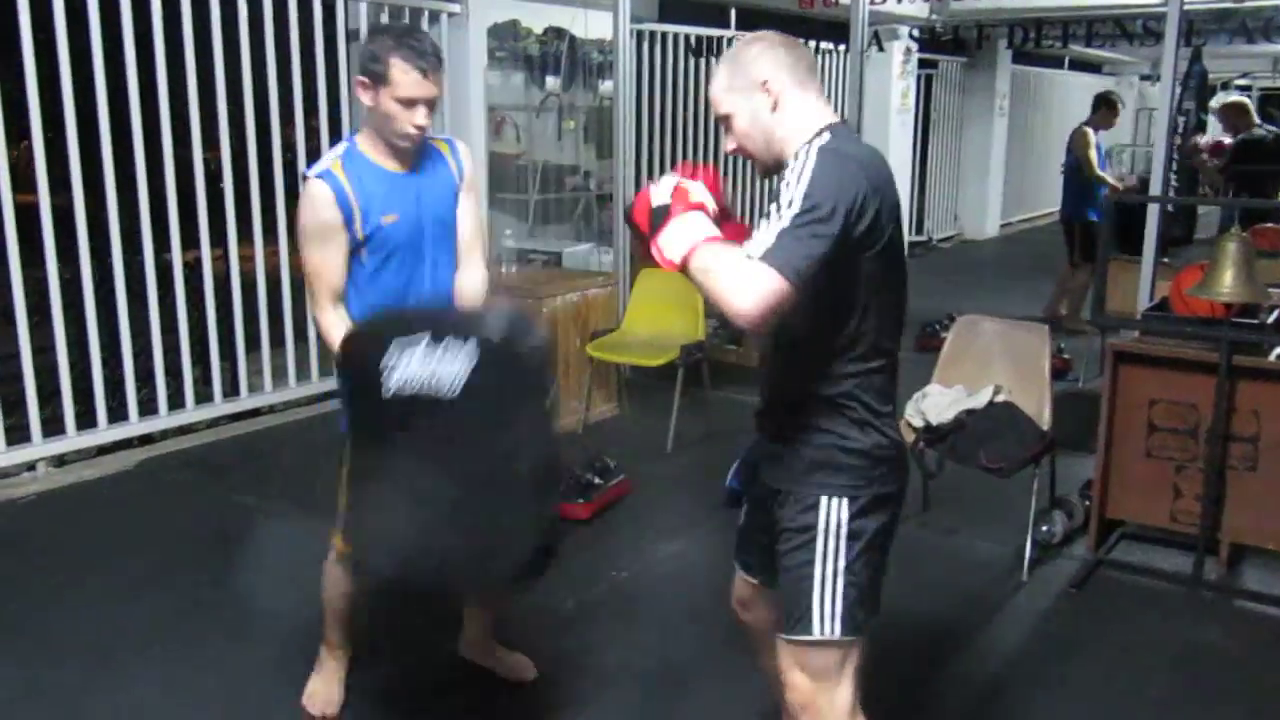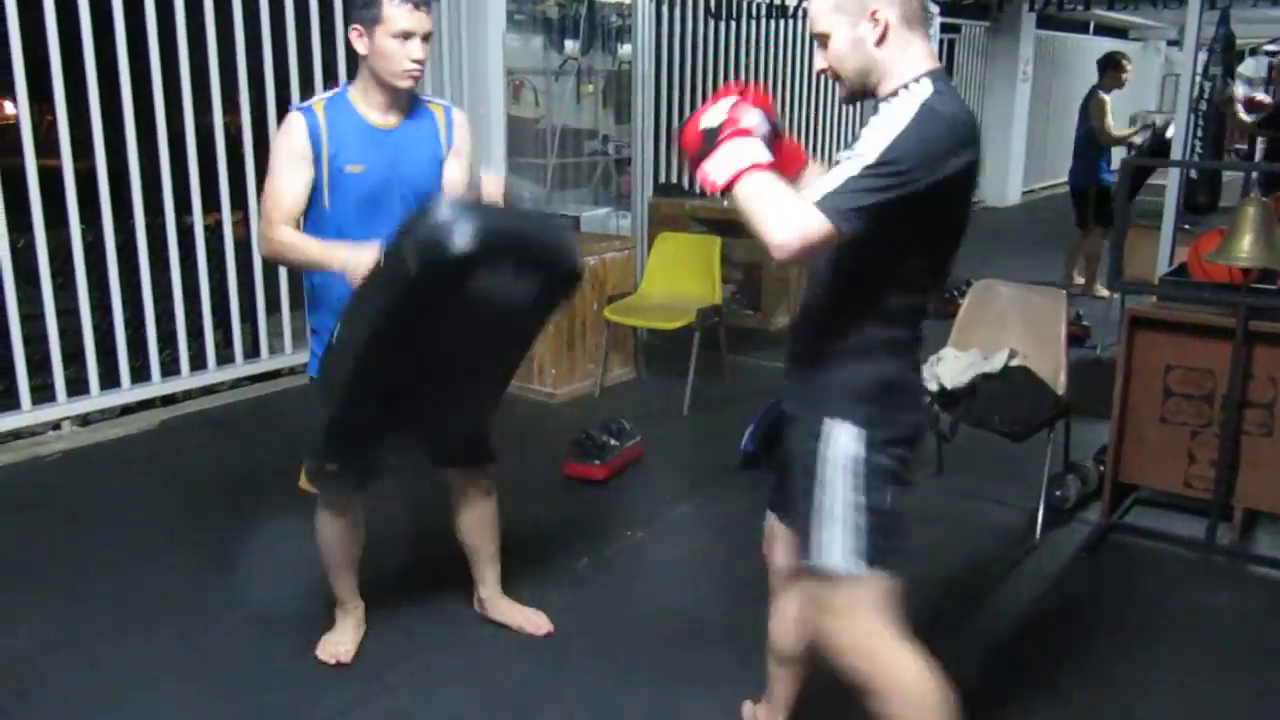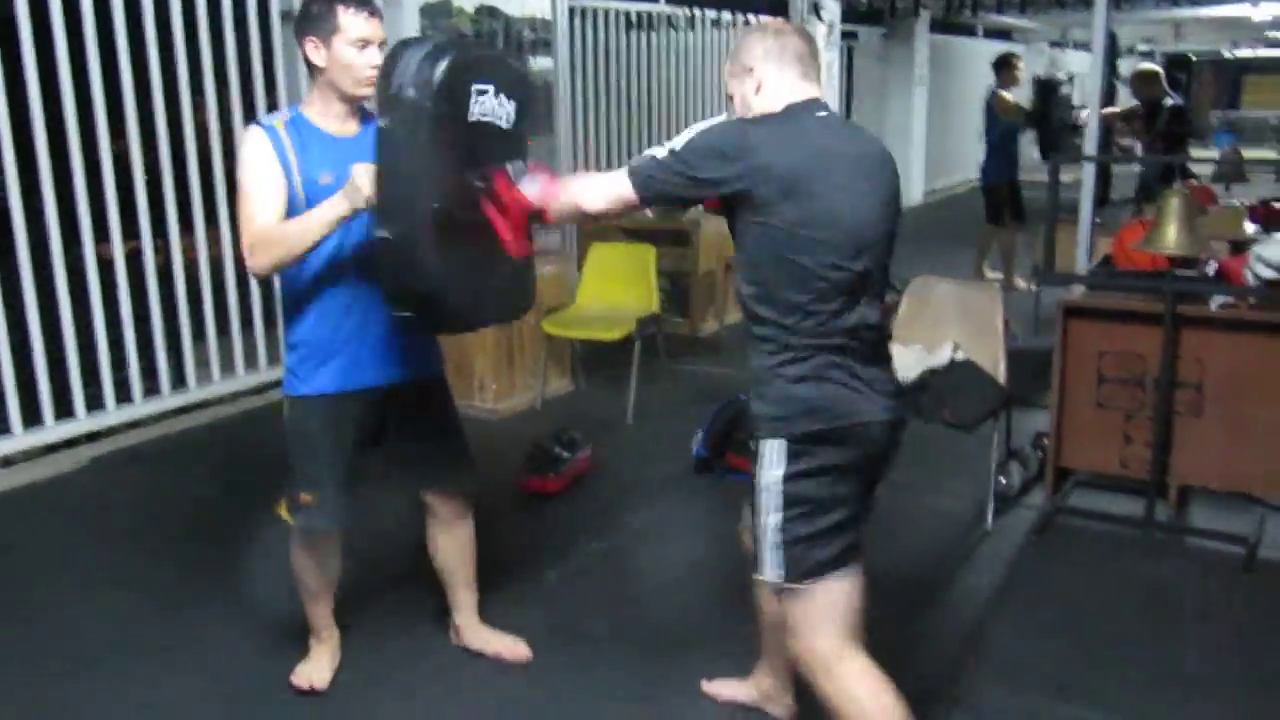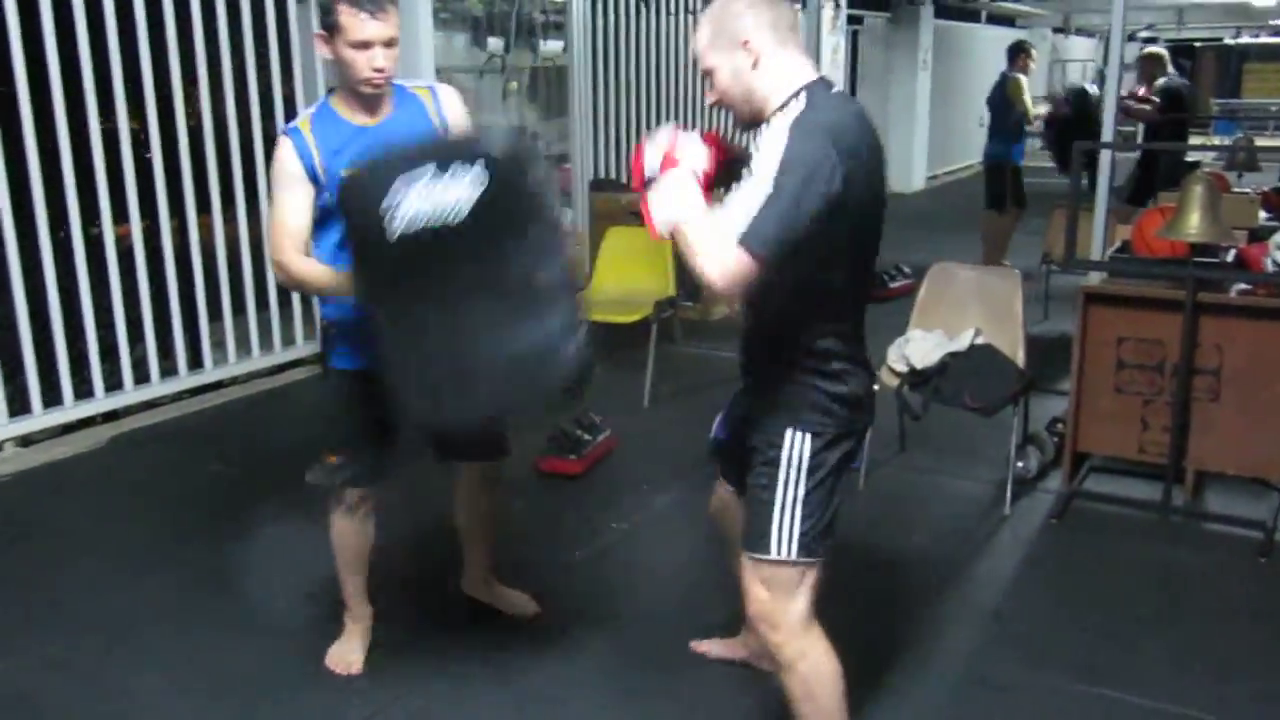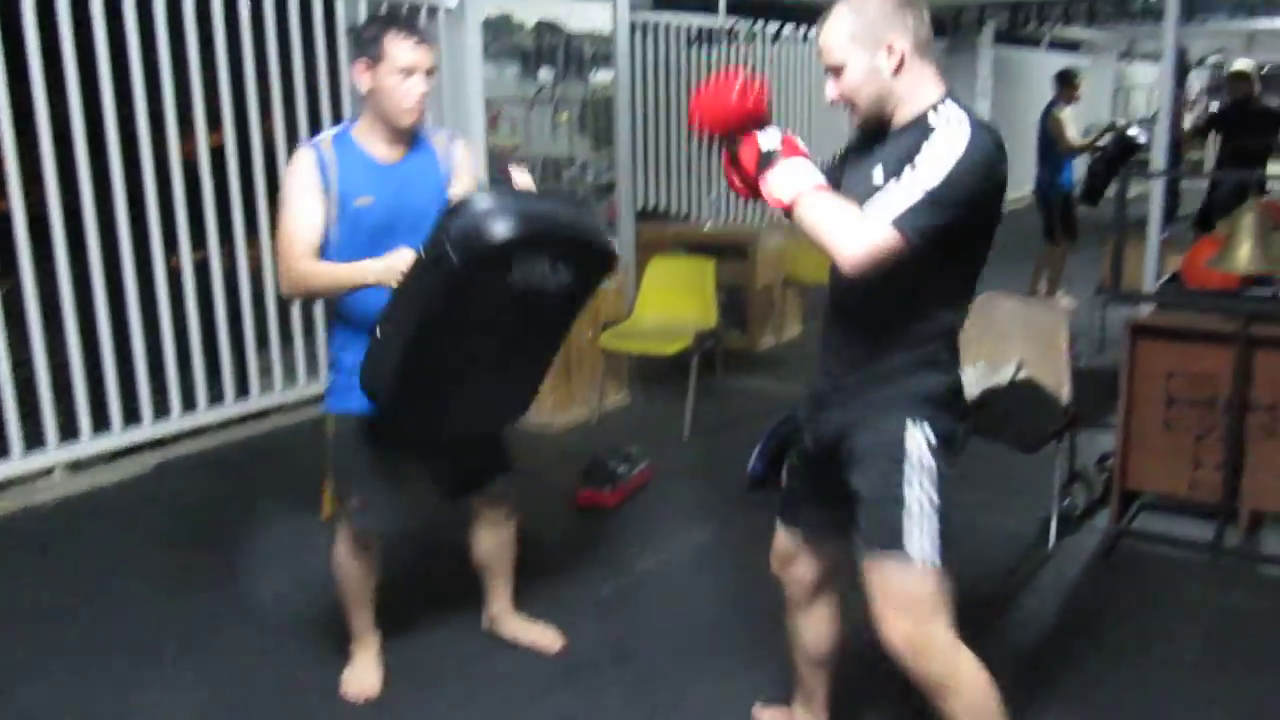
dt=1s
person 1, frame 1
left shoulder: (828, 168)
right shoulder: (823, 165)
left elbow: (750, 300)
right elbow: (769, 280)
left wrist: (685, 227)
right wrist: (712, 241)
left hip: (838, 469)
right hip: (793, 450)
right knee: (754, 602)
person 1, frame 2
left shoulder: (919, 118)
right shoulder: (930, 113)
left elbow: (792, 233)
right elbow: (831, 196)
left wrist: (734, 150)
right wrist: (768, 148)
left hip: (855, 397)
right hip: (852, 385)
left knee: (860, 631)
right knee: (787, 559)
person 1, frame 3
left shoulder: (743, 142)
right shoulder: (872, 156)
left elbow: (604, 196)
left wrist: (534, 199)
left hip: (808, 415)
right hip: (864, 403)
left knee: (822, 644)
right knee: (773, 545)
person 1, frame 4
left shoulder: (804, 135)
right shoulder: (828, 114)
left elbow: (722, 270)
left wrist: (676, 185)
right wrist: (706, 188)
left hip: (812, 401)
right hip: (781, 382)
left knee: (779, 607)
right knee: (731, 508)
right ankle: (758, 641)
person 1, frame 5
left shoulder: (960, 142)
right shoulder: (883, 139)
left elbow: (857, 247)
right elbow: (822, 205)
left wrist: (786, 171)
right wrist: (750, 139)
left hip: (901, 411)
right hip: (843, 396)
left knee: (913, 636)
right knee: (796, 562)
person 2, frame 1
left shoulder: (454, 159)
right shoulder: (330, 186)
left elbow: (470, 259)
right elbow: (328, 308)
right knee: (357, 543)
left ankle: (479, 637)
right ankle: (333, 655)
person 2, frame 2
left shoulder: (447, 123)
right shoulder: (309, 125)
right elbow: (274, 235)
right wrist: (344, 257)
left knee: (474, 471)
right knee: (340, 489)
left ankle: (490, 593)
right ankle: (349, 608)
person 2, frame 3
right shoulder: (269, 141)
right elbow: (260, 255)
right wrist: (344, 201)
left hip: (408, 357)
right hip: (324, 371)
left knee: (449, 495)
right knee: (314, 520)
left ankle: (467, 622)
right ankle: (324, 637)
person 2, frame 4
left shoulder: (439, 104)
right shoulder: (301, 144)
right elbow: (287, 260)
right wrist: (355, 283)
right hip: (362, 345)
left knee: (481, 459)
right knee: (354, 488)
left ankle: (476, 575)
right ankle: (357, 615)
person 2, frame 5
left shoulder: (449, 156)
right shoulder: (317, 162)
right elbow: (293, 275)
right wrist: (374, 270)
right hip: (369, 375)
left knee: (494, 491)
right knee: (360, 521)
left ankle: (500, 610)
right ankle: (364, 641)
person 3, frame 1
left shoulder: (1091, 135)
right shoulder: (1084, 133)
right elbow: (1094, 174)
left wrist: (1112, 188)
right wrist: (1118, 187)
left hip: (1082, 210)
right hip: (1080, 212)
left knee: (1076, 264)
right knee: (1086, 266)
left ankle: (1054, 308)
right ankle: (1072, 318)
person 3, frame 2
left shoulder: (1096, 96)
right shoulder: (1101, 99)
right elbow: (1108, 137)
left wrist: (1132, 132)
right wrist: (1139, 128)
left hip: (1085, 174)
right hip: (1093, 176)
left knee: (1087, 229)
right knee: (1099, 229)
left ankle: (1070, 275)
right ankle: (1091, 285)
person 3, frame 3
left shoulder: (1001, 97)
right shoulder: (1001, 98)
left elbow: (1017, 125)
right elbow: (1028, 118)
left hip: (997, 171)
right hip: (1001, 173)
left knee: (997, 224)
right knee: (1013, 224)
left ankle: (982, 269)
right ankle: (1010, 278)
person 3, frame 4
left shoulder: (1001, 82)
right shoulder: (1017, 80)
right elbow: (1028, 116)
right wrist: (1047, 110)
left hip: (996, 155)
right hip: (1005, 157)
left knee: (996, 210)
right knee: (1013, 210)
left ankle: (989, 259)
right ankle: (992, 261)
person 3, frame 5
left shoulder: (1057, 110)
right shoulder: (1058, 113)
left elbow: (1066, 147)
right elbow: (1072, 148)
left wrist: (1095, 143)
right wrist: (1104, 132)
left hip: (1054, 187)
right hip: (1056, 188)
left knee: (1054, 242)
right knee: (1063, 242)
left ankle: (1037, 289)
right ankle: (1051, 296)
